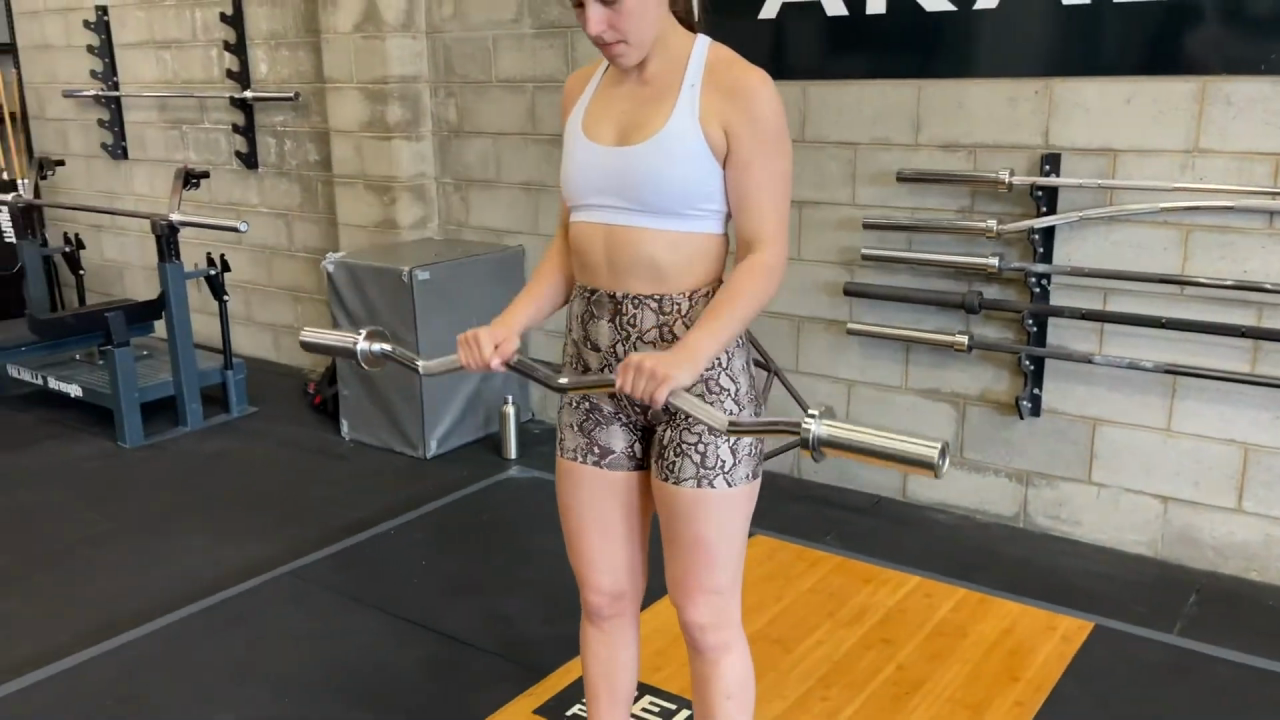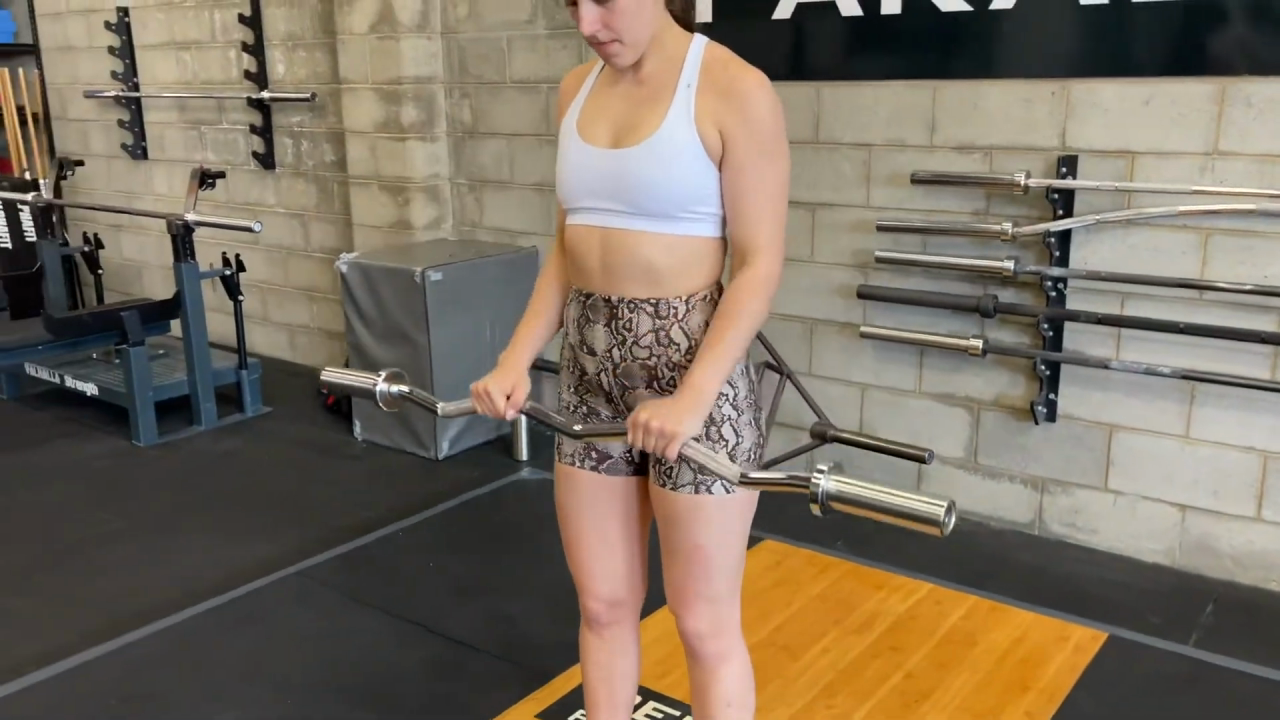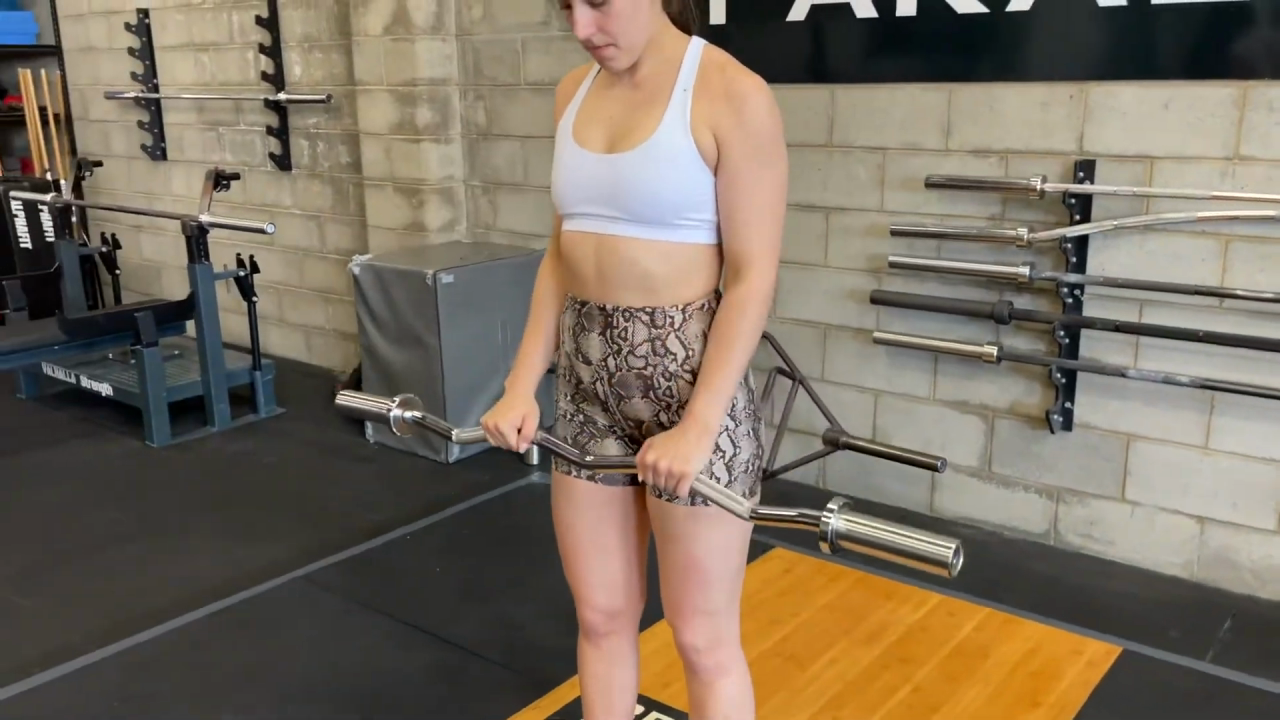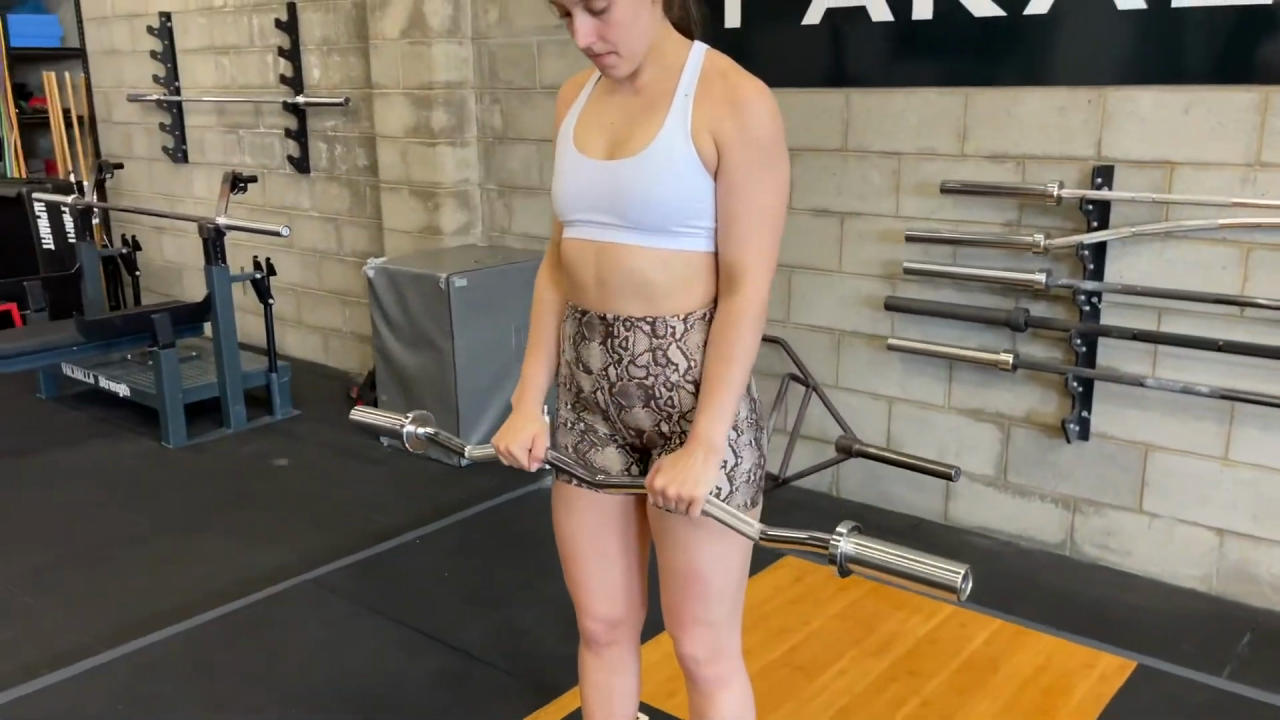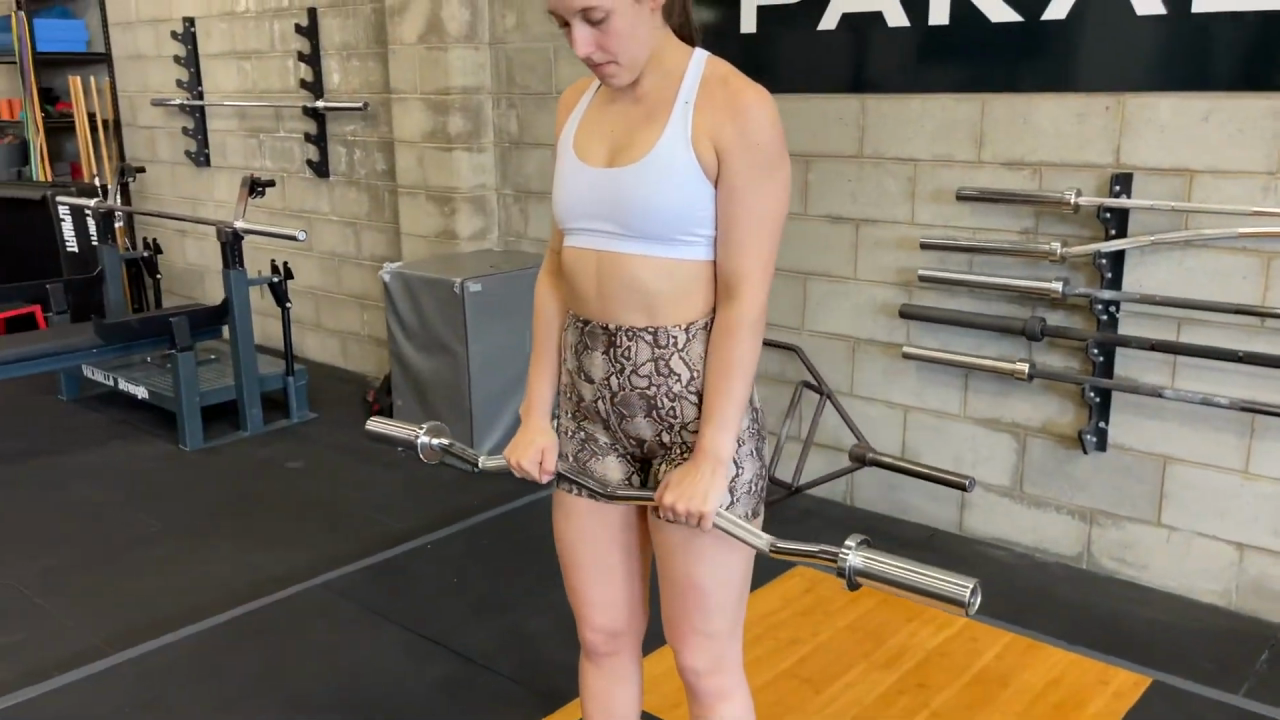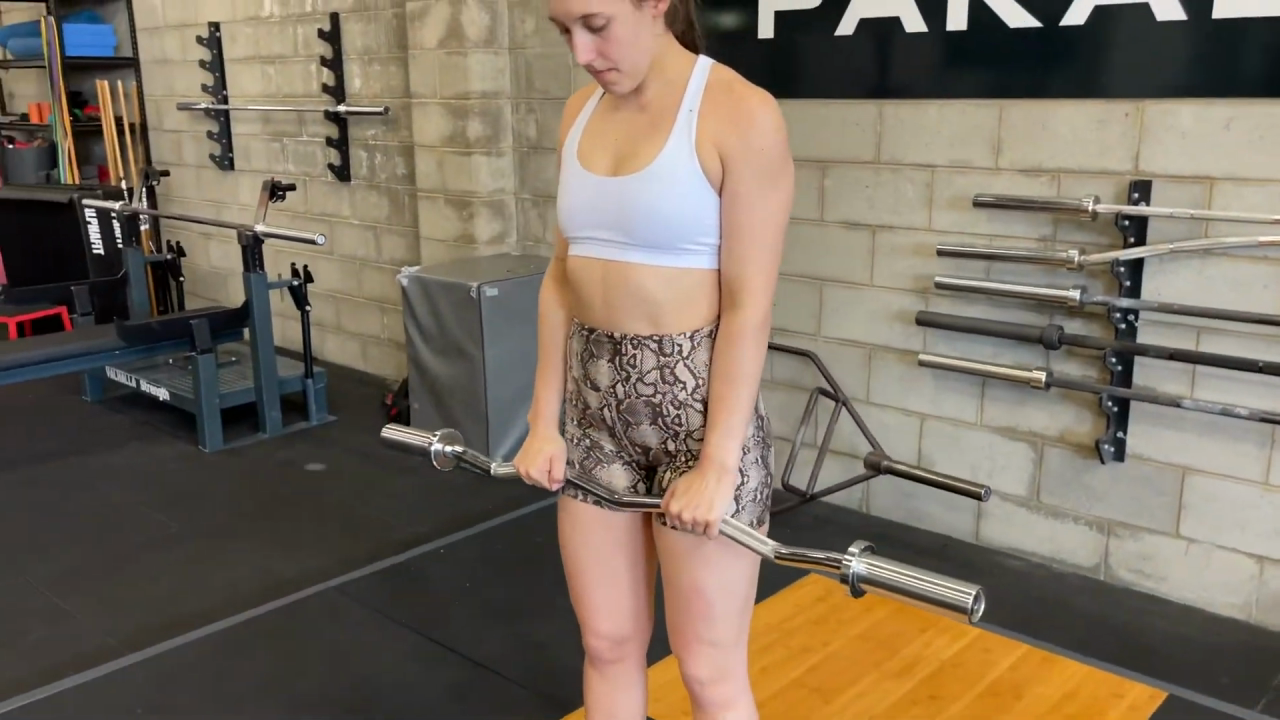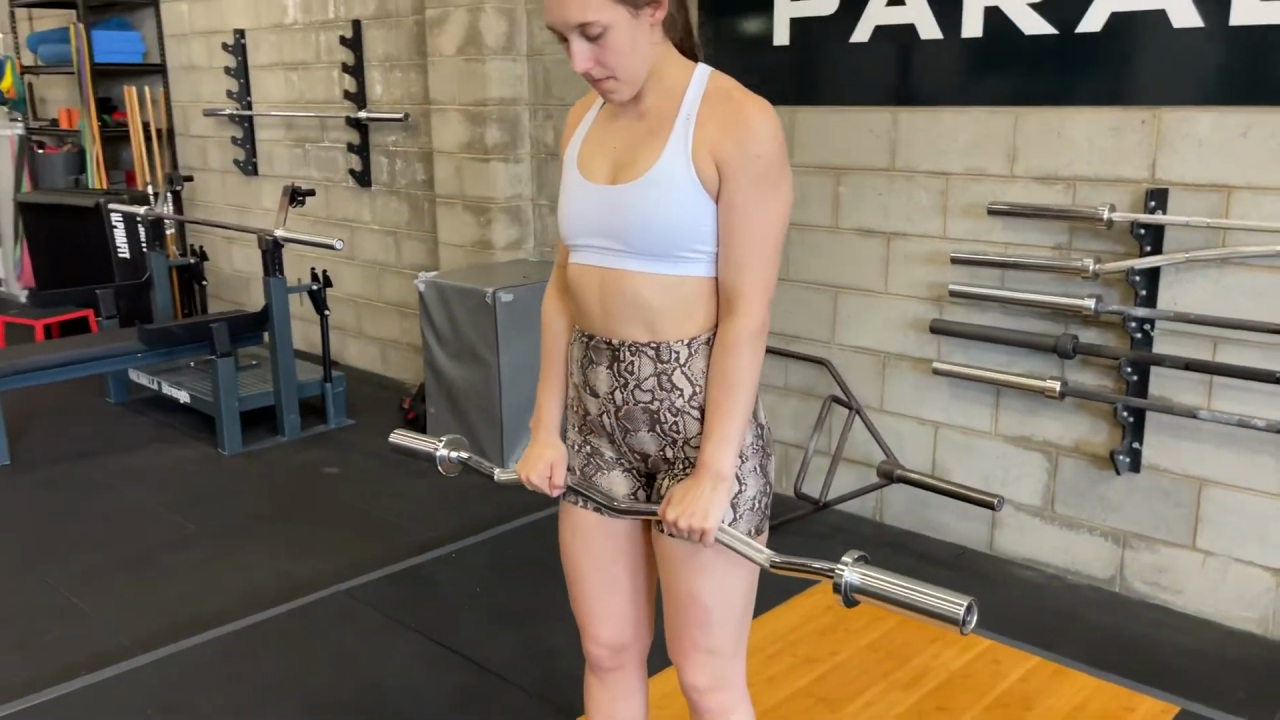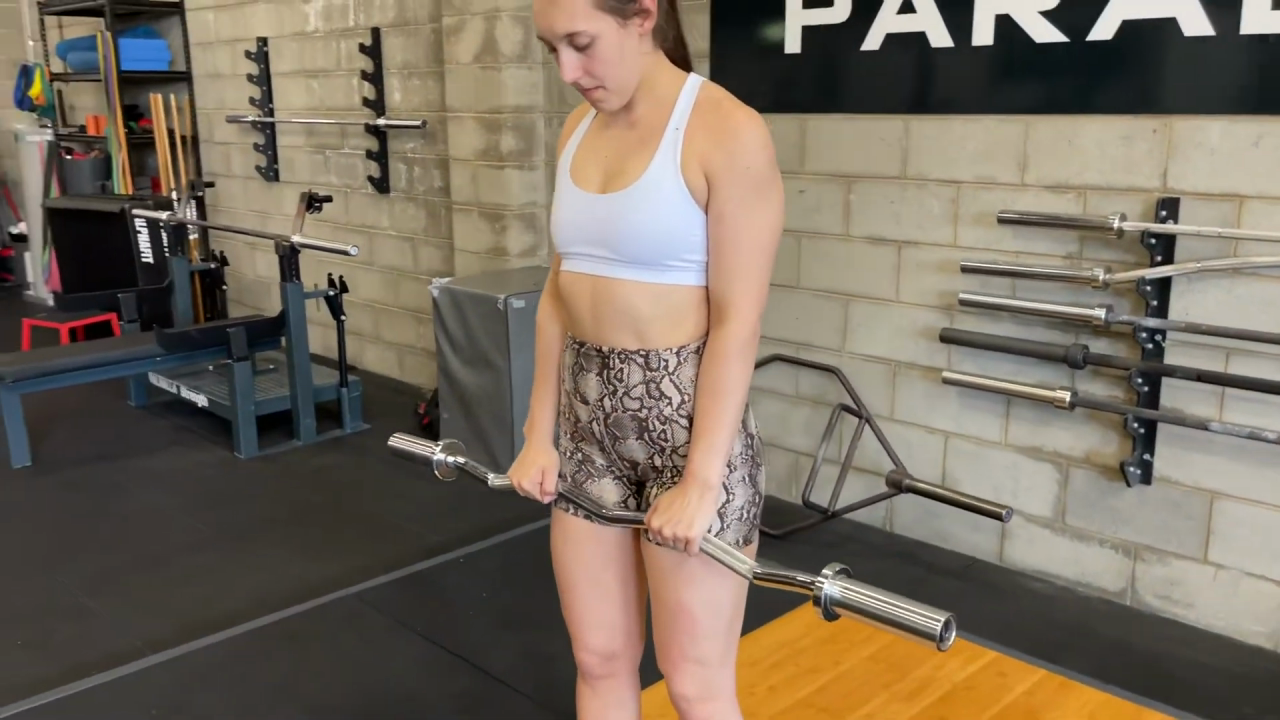
dt=0.2s
person 1, frame 1
left shoulder: (737, 88)
right shoulder: (581, 88)
left elbow: (764, 255)
left wrist: (684, 357)
right wrist: (511, 321)
left hip: (699, 366)
right hip: (592, 356)
left knee: (706, 615)
right knee: (603, 599)
person 1, frame 2
left shoulder: (734, 90)
right shoulder: (577, 88)
left elbow: (759, 264)
left wrist: (691, 396)
right wrist: (517, 356)
left hip: (693, 362)
right hip: (589, 363)
left knee: (704, 623)
right knee: (602, 605)
person 1, frame 3
left shoulder: (732, 95)
right shoulder: (574, 91)
left elbow: (752, 276)
right elbow: (560, 255)
left wrist: (697, 424)
right wrist: (522, 383)
left hip: (689, 369)
right hip: (586, 370)
left knee: (702, 636)
right knee: (599, 615)
person 1, frame 4
left shoulder: (735, 100)
right shoulder: (575, 97)
left elbow: (747, 288)
right elbow: (558, 262)
left wrist: (704, 443)
right wrist: (529, 399)
left hip: (693, 378)
right hip: (588, 380)
left knee: (703, 649)
right knee: (601, 625)
person 1, frame 5
left shoulder: (736, 108)
right shoulder: (575, 104)
left elbow: (745, 297)
right elbow: (556, 270)
left wrist: (710, 454)
right wrist: (535, 412)
left hip: (693, 389)
right hip: (590, 391)
left knee: (704, 660)
right knee: (602, 635)
person 1, frame 6
left shoulder: (740, 114)
right shoulder: (580, 112)
left elbow: (749, 305)
right elbow: (561, 278)
left wrist: (718, 462)
right wrist: (543, 420)
left hip: (699, 396)
right hip: (596, 398)
right knee: (606, 642)
person 1, frame 7
left shoulder: (738, 122)
right shoulder: (582, 120)
left elbow: (747, 313)
right elbow: (564, 286)
left wrist: (712, 471)
right wrist: (545, 426)
left hip: (698, 404)
right hip: (597, 407)
right knee: (606, 650)
person 1, frame 8
left shoulder: (727, 132)
right shoulder: (578, 129)
left elbow: (737, 322)
right elbow: (559, 294)
left wrist: (699, 483)
right wrist: (539, 433)
left hip: (688, 416)
right hip: (590, 416)
right knee: (598, 658)
